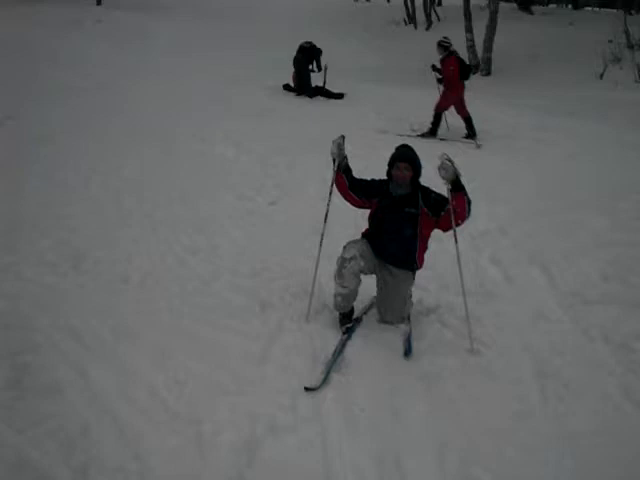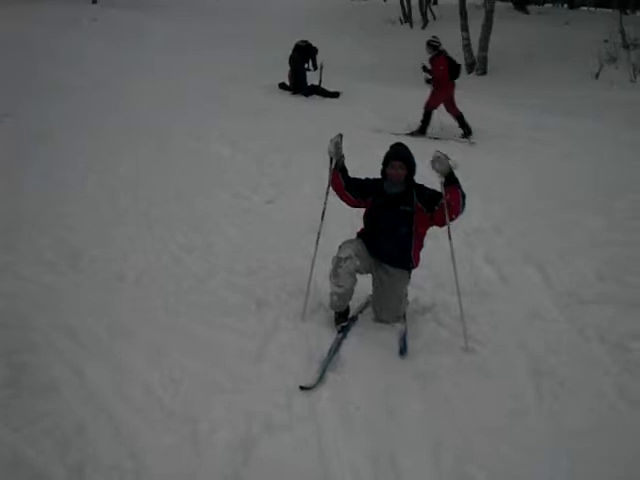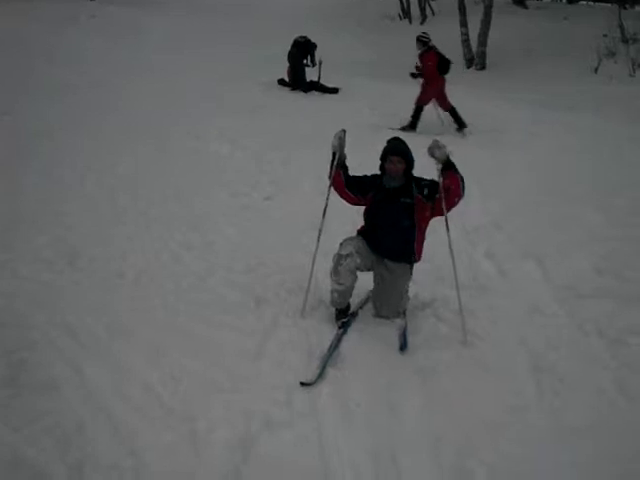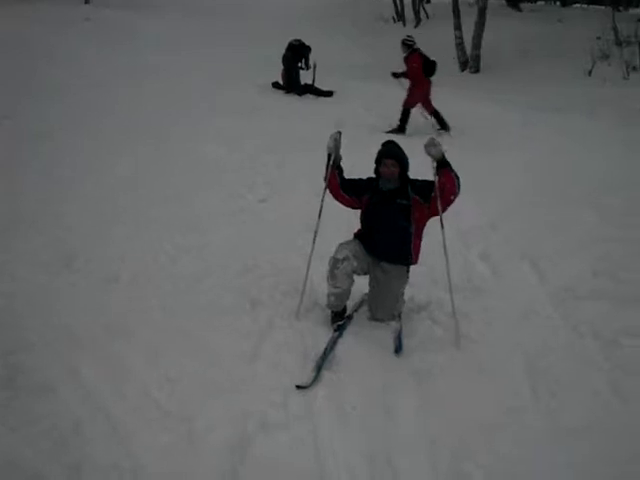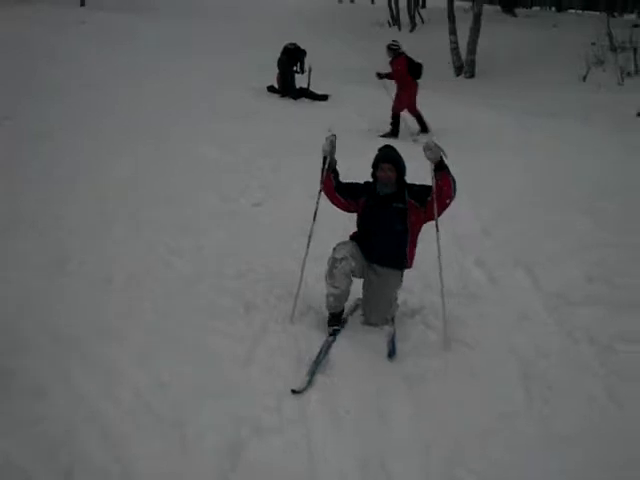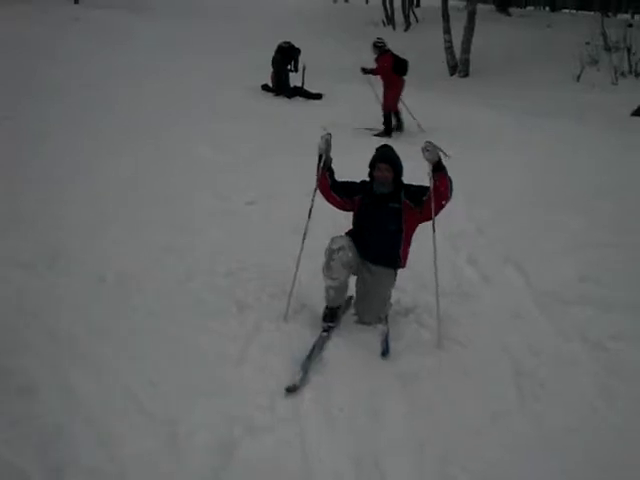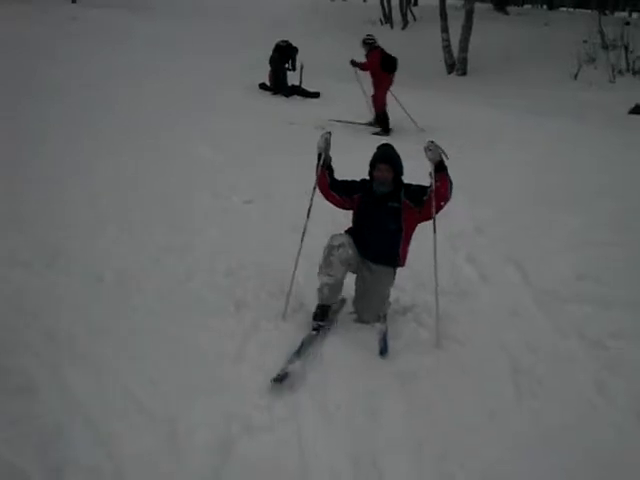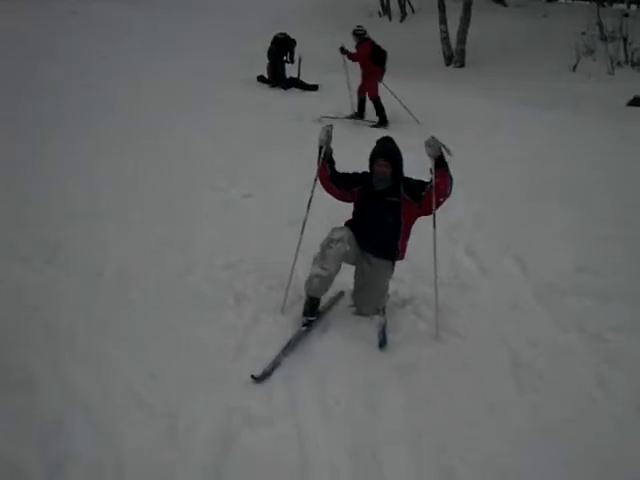
dt=0.1s
person 1, frame 1
left shoulder: (426, 200)
right shoulder: (379, 190)
left elbow: (458, 214)
right elbow: (351, 189)
left wrist: (453, 182)
right wrist: (341, 165)
left hip: (401, 266)
right hip: (372, 251)
left knee: (391, 318)
right knee: (351, 256)
left ankle: (397, 306)
right ankle: (345, 309)
person 1, frame 2
left shoulder: (421, 197)
right shoulder: (374, 189)
left elbow: (452, 209)
right elbow: (346, 189)
left wrist: (447, 177)
right wrist: (337, 164)
left hip: (396, 266)
right hip: (367, 251)
left knee: (387, 318)
right knee: (346, 256)
left ankle: (395, 301)
right ankle: (340, 309)
person 1, frame 3
left shoulder: (421, 191)
right shoulder: (373, 185)
left elbow: (453, 193)
right elbow: (345, 187)
left wrist: (445, 163)
right wrist: (339, 161)
left hip: (398, 262)
right hip: (369, 247)
left knee: (387, 313)
right knee: (347, 253)
left ankle: (393, 302)
right ankle: (341, 305)
person 1, frame 4
left shoulder: (417, 192)
right shoulder: (369, 188)
left elbow: (449, 193)
right elbow: (340, 190)
left wrist: (440, 162)
right wrist: (334, 162)
left hip: (394, 264)
right hip: (365, 251)
left knee: (382, 317)
right knee: (343, 257)
left ankle: (392, 301)
right ankle: (337, 308)
person 1, frame 5
left shoulder: (413, 197)
right shoulder: (365, 192)
left elbow: (444, 196)
right elbow: (336, 193)
left wrist: (438, 165)
right wrist: (330, 165)
left hip: (389, 268)
right hip: (361, 255)
left knee: (376, 319)
right knee: (342, 257)
left ankle: (382, 308)
right ankle: (335, 310)
person 1, frame 6
left shoulder: (409, 197)
right shoulder: (361, 191)
left elbow: (440, 196)
right elbow: (332, 191)
left wrist: (436, 165)
right wrist: (325, 162)
left hip: (382, 267)
right hip: (356, 252)
left knee: (369, 319)
right knee: (338, 248)
right ankle: (333, 304)
person 1, frame 7
left shoulder: (409, 197)
right shoulder: (361, 190)
left elbow: (440, 197)
right elbow: (332, 190)
left wrist: (439, 166)
right wrist: (325, 161)
left hip: (382, 265)
right hip: (355, 250)
left knee: (368, 317)
right knee: (338, 246)
left ankle: (376, 303)
right ankle: (324, 304)
person 1, frame 8
left shoulder: (408, 191)
right shoulder: (361, 183)
left elbow: (439, 193)
right elbow: (332, 183)
left wrist: (438, 162)
right wrist: (326, 155)
left hip: (381, 259)
right hip: (354, 244)
left knee: (367, 311)
right knee: (337, 241)
left ankle: (374, 296)
right ankle: (313, 297)
